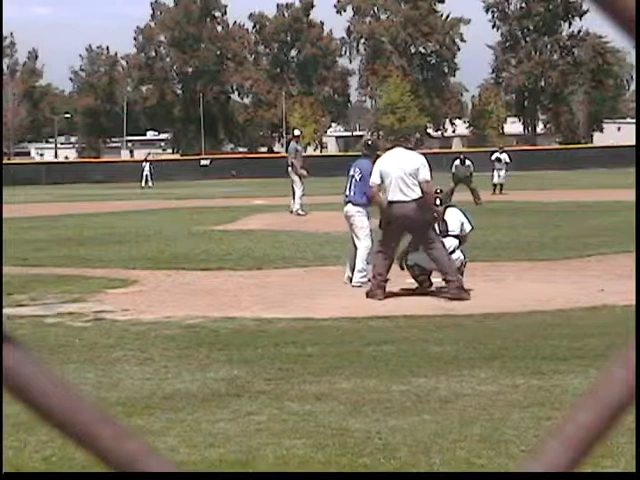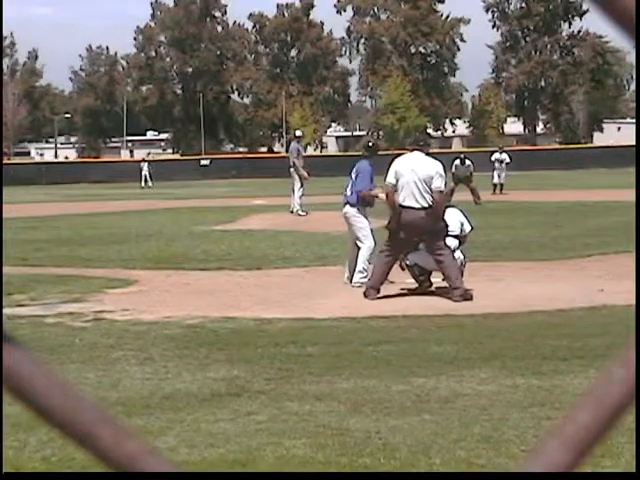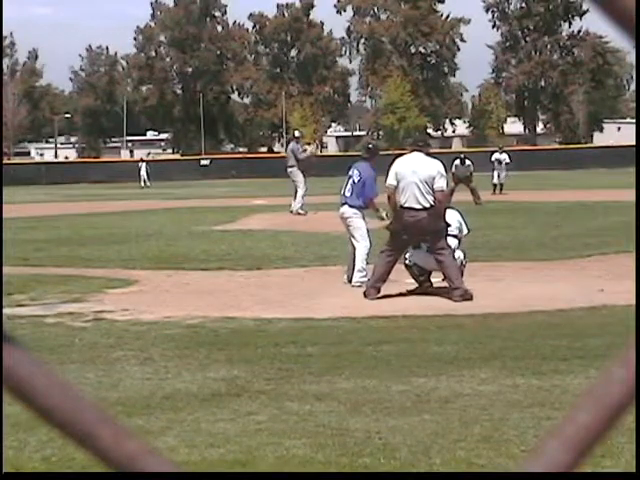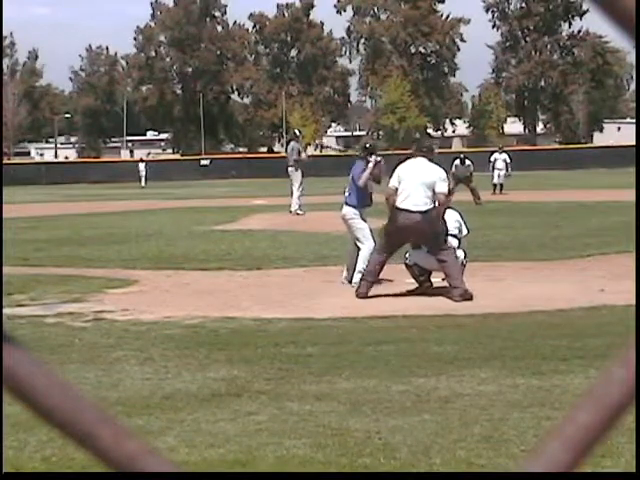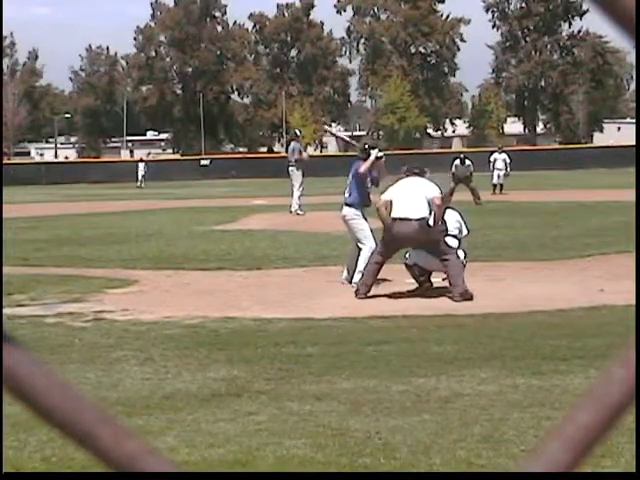
dt=0.7s
person 1, frame 1
left shoulder: (381, 161)
right shoulder: (417, 157)
left elbow: (374, 192)
right elbow: (427, 189)
left wrist: (385, 211)
right wrist: (431, 209)
left hip: (393, 209)
right hip: (416, 208)
left knee: (385, 249)
right knee: (434, 245)
left ankle: (377, 289)
right ankle: (453, 285)
person 1, frame 2
left shoulder: (398, 161)
right shoulder: (435, 165)
left elbow: (389, 191)
right elbow: (438, 198)
left wrist: (395, 213)
right wrist: (438, 218)
left hip: (403, 214)
right hip: (426, 215)
left knee: (389, 252)
right knee: (442, 252)
left ankle: (372, 289)
right ankle: (458, 290)
person 1, frame 3
left shoulder: (399, 163)
right shoulder: (435, 164)
left elbow: (390, 193)
right elbow: (440, 198)
left wrist: (397, 215)
right wrist: (439, 218)
left hip: (405, 215)
right hip: (428, 216)
left knee: (389, 252)
right knee: (443, 252)
left ankle: (372, 289)
right ankle: (458, 290)
person 1, frame 4
left shoulder: (403, 166)
right shoulder: (437, 171)
left elbow: (390, 194)
right elbow: (441, 200)
left wrist: (395, 216)
right wrist: (437, 221)
left hip: (401, 217)
right hip: (424, 219)
left knee: (381, 252)
right knee: (445, 253)
left ankle: (363, 288)
right ankle: (458, 290)
person 1, frame 5
left shoulder: (397, 185)
right shoulder: (428, 184)
left elbow: (380, 205)
right elbow: (438, 203)
left wrist: (389, 227)
right wrist: (436, 226)
left hip: (397, 227)
right hip: (420, 227)
left knee: (379, 255)
right knee: (449, 254)
left ankle: (362, 290)
right ankle: (459, 291)
person 2, frame 1
left shoulder: (355, 164)
right shoulder: (369, 167)
right elbow: (371, 194)
left hip: (349, 207)
right hip: (359, 209)
left knee: (357, 243)
right knee: (364, 244)
left ankle: (350, 275)
right ankle: (359, 279)
person 2, frame 2
left shoulder: (360, 165)
right shoulder: (366, 167)
right elbow: (363, 192)
left wrist: (375, 193)
right wrist: (378, 194)
left hip: (350, 208)
right hip: (356, 210)
left knee: (356, 243)
right knee: (368, 243)
left ankle: (350, 276)
right ankle: (359, 279)
person 2, frame 3
left shoulder: (355, 166)
right shoulder: (369, 172)
right elbow: (368, 199)
right wrist: (379, 212)
left hip: (345, 208)
right hip: (354, 211)
left knee: (356, 243)
right knee: (363, 244)
left ankle: (350, 275)
right ankle: (358, 279)
person 2, frame 4
left shoulder: (364, 165)
right shoulder: (360, 166)
left elbow: (377, 179)
right elbow: (361, 183)
left wrist: (379, 165)
right wrist: (371, 166)
left hip: (353, 210)
right hip: (354, 211)
left knee: (358, 243)
right knee: (368, 244)
left ankle: (348, 276)
right ankle: (358, 279)
person 2, frame 5
left shoulder: (364, 166)
right shoulder: (358, 164)
left elbow: (377, 182)
right elbow: (362, 171)
left wrist: (381, 164)
right wrist: (373, 158)
left hip: (353, 211)
right hip: (353, 211)
left knee: (360, 244)
right knee: (369, 245)
left ankle: (348, 276)
right ankle: (358, 279)
